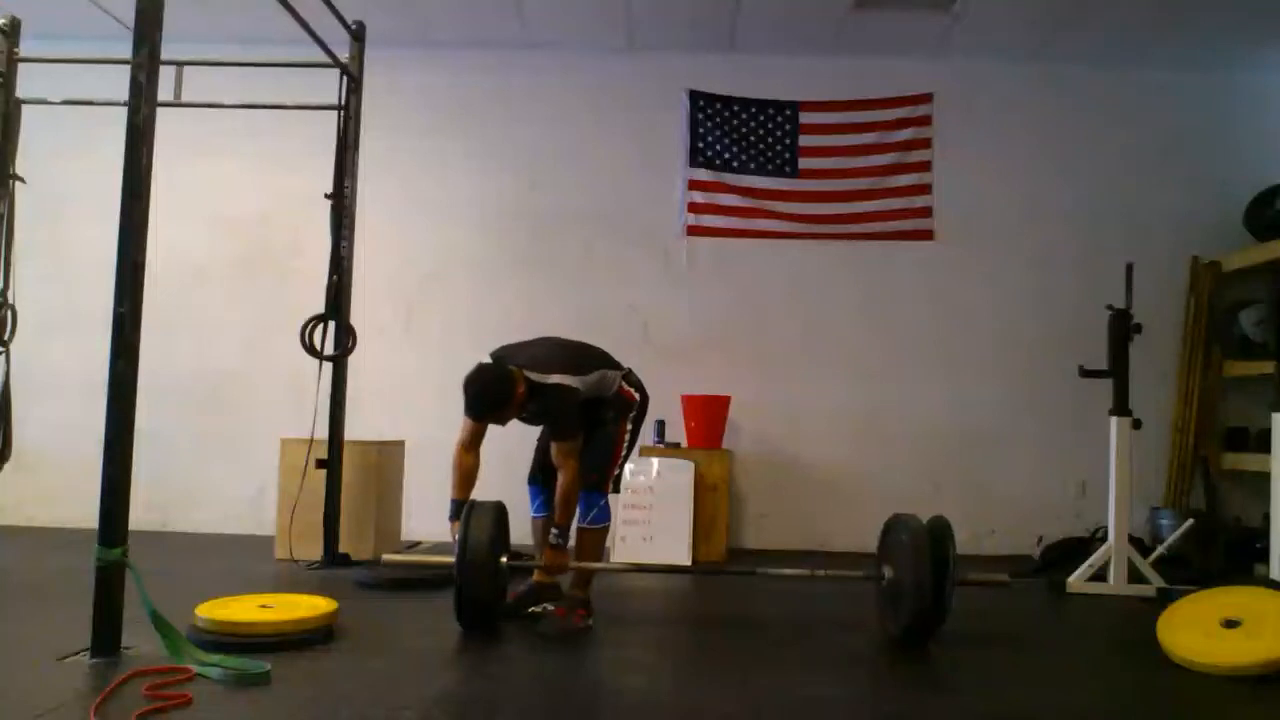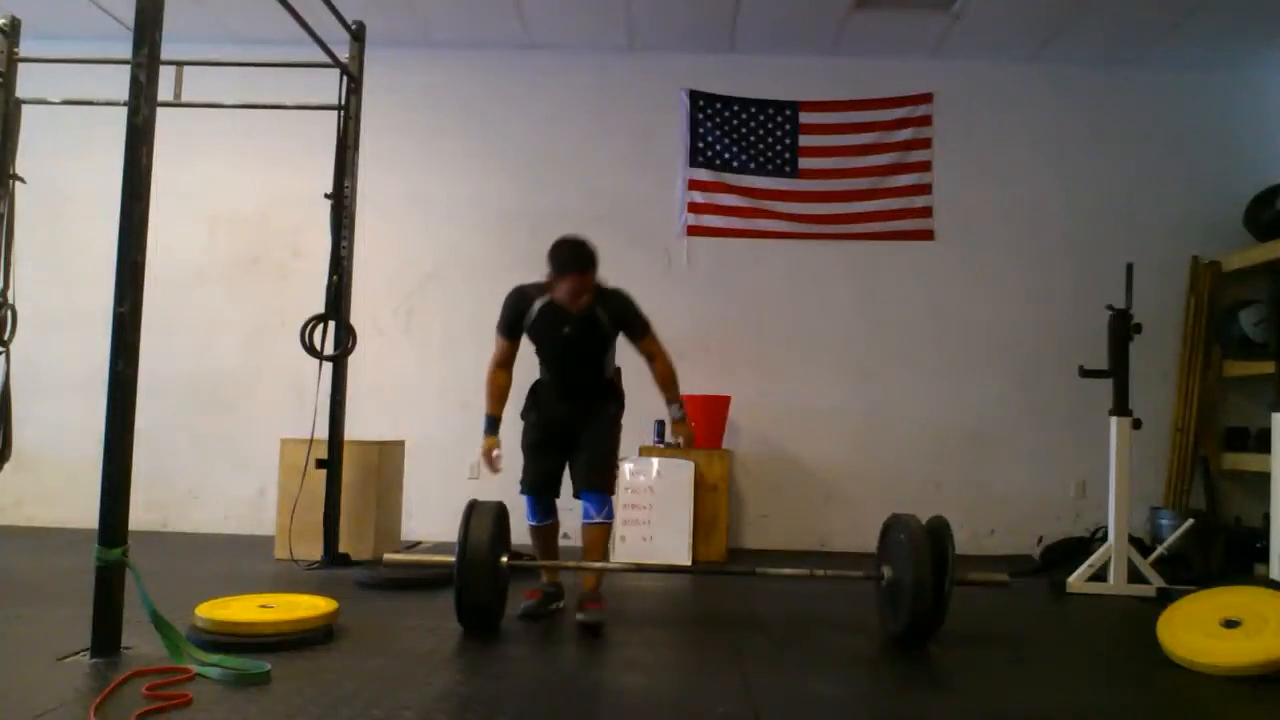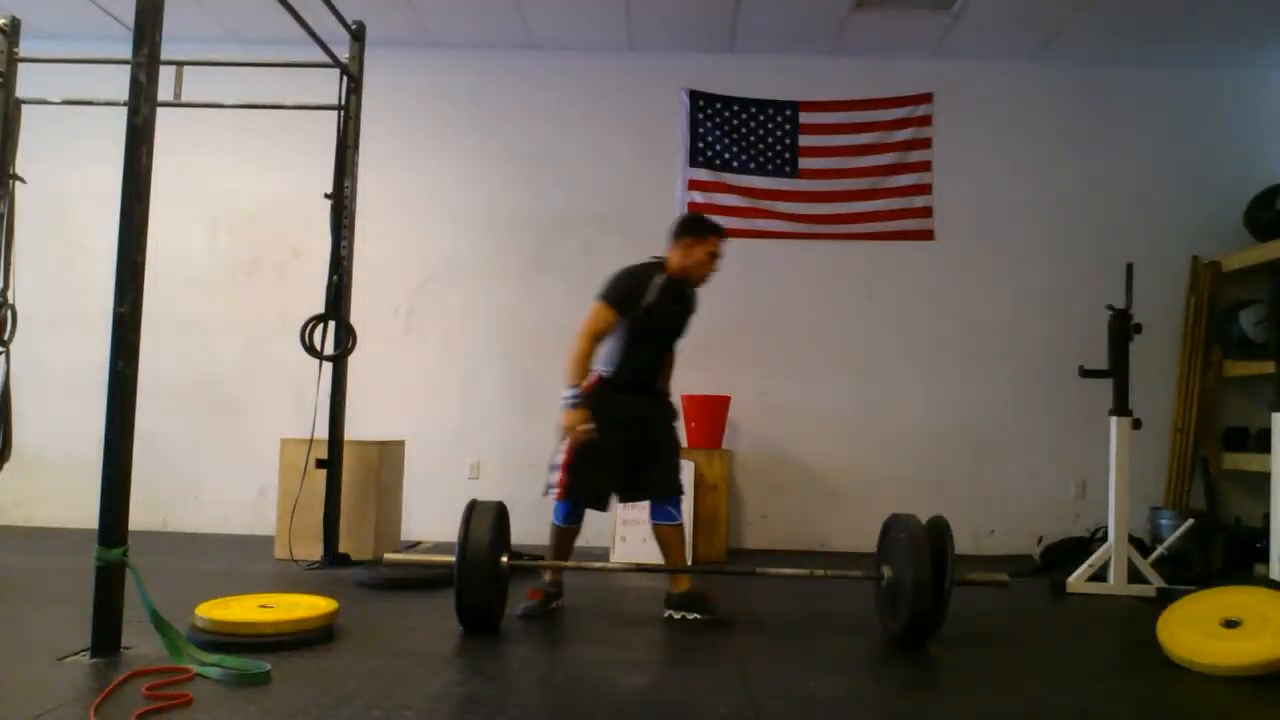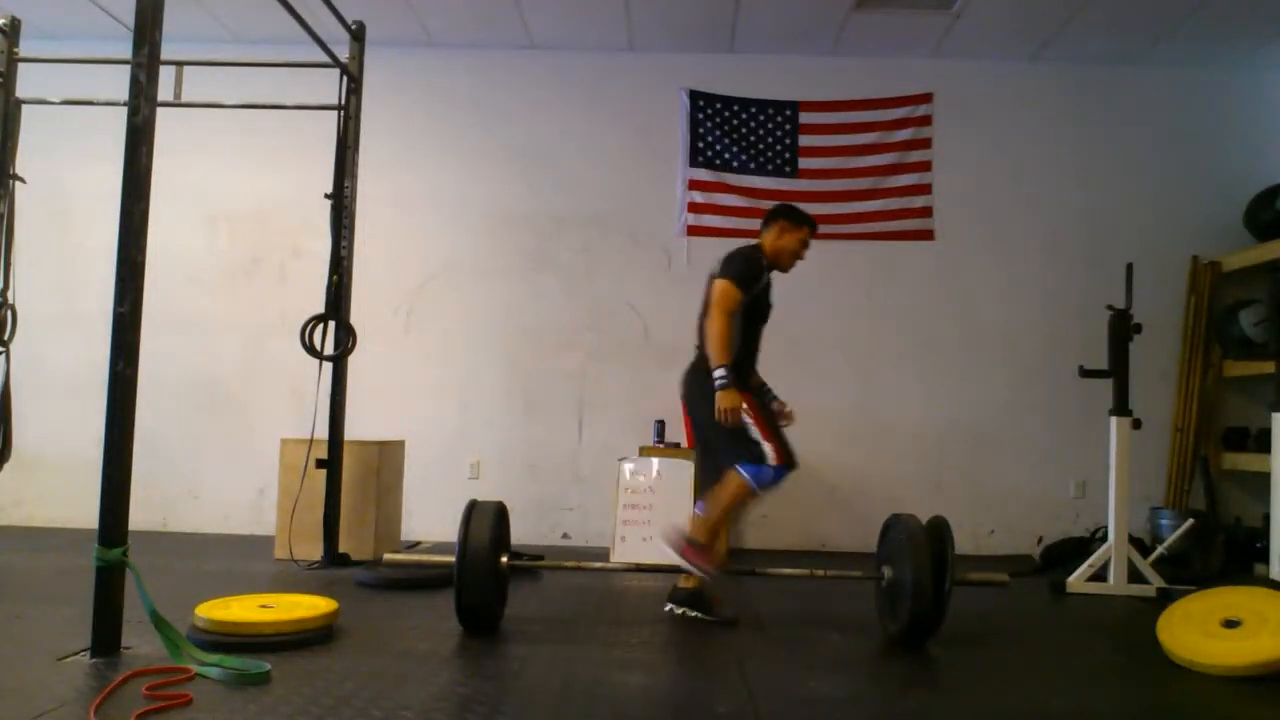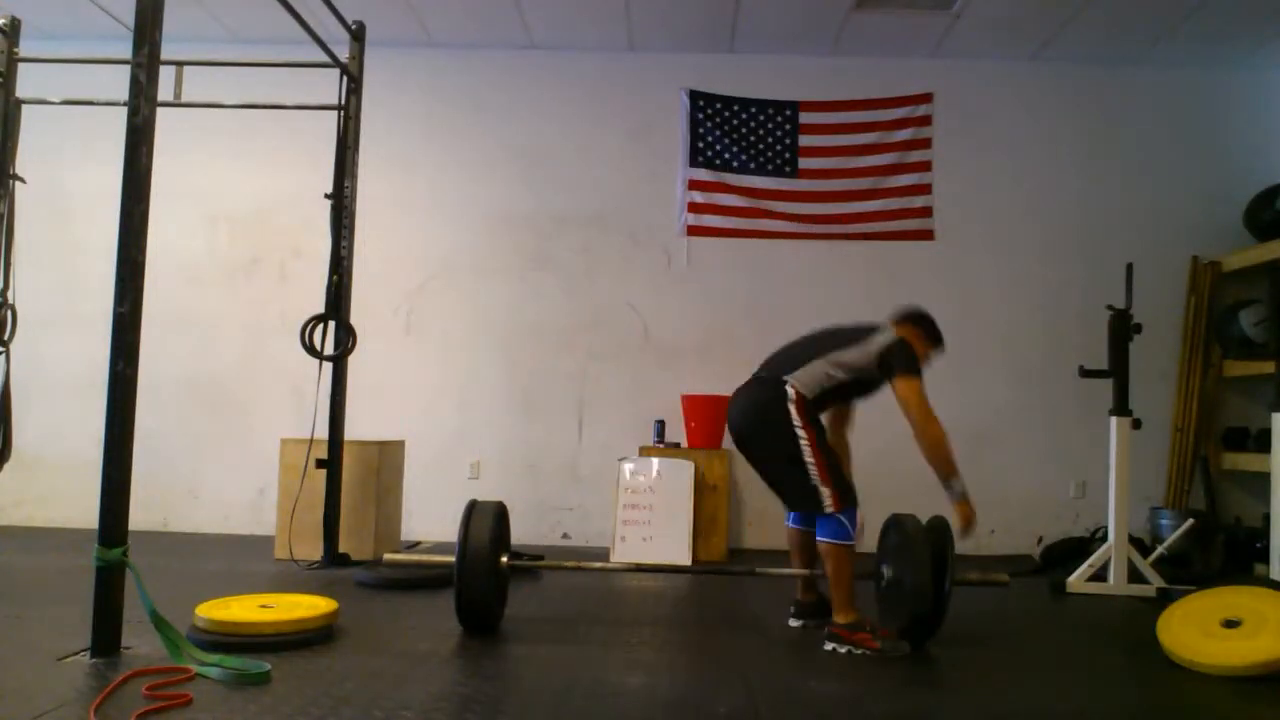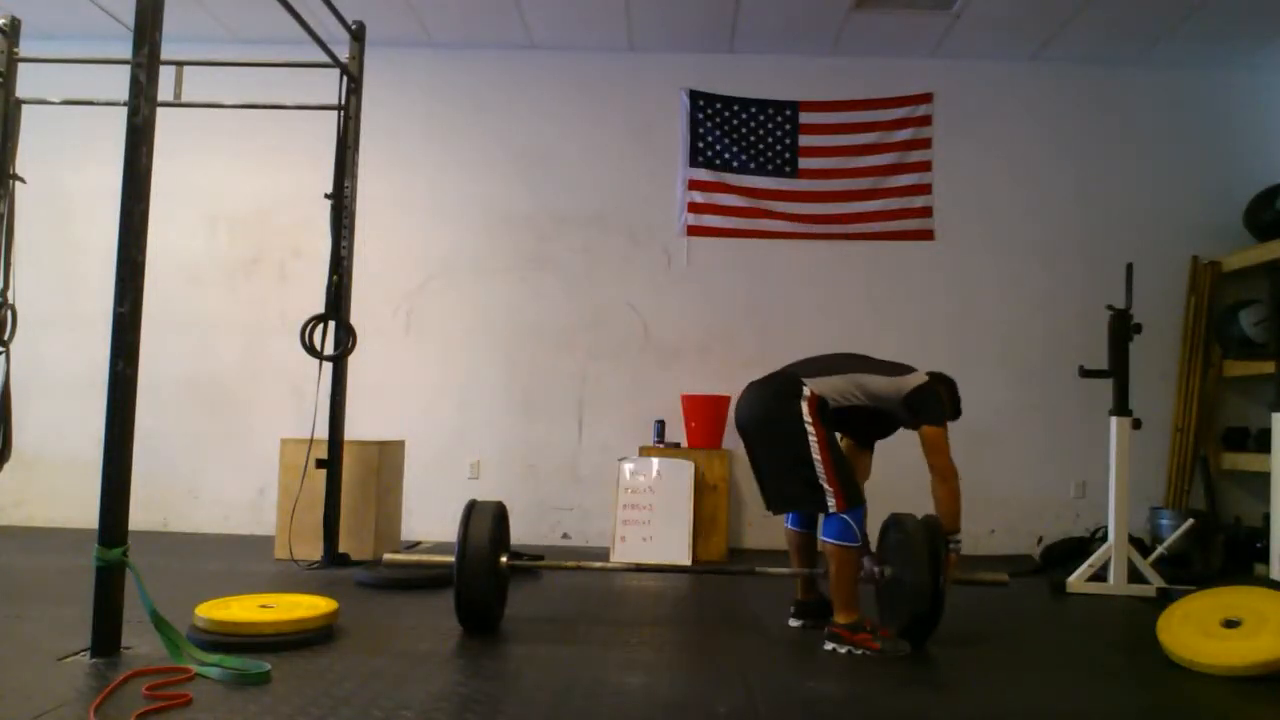
dt=0.5s
person 1, frame 1
left shoulder: (557, 393)
right shoulder: (491, 378)
left elbow: (567, 471)
right elbow: (466, 447)
left wrist: (558, 541)
right wrist: (457, 515)
left hip: (618, 400)
right hip: (581, 401)
left knee: (591, 488)
right knee: (540, 483)
left ankle: (578, 598)
right ankle: (544, 585)
person 1, frame 2
left shoulder: (614, 304)
right shoulder: (523, 301)
left elbow: (656, 358)
right elbow: (501, 365)
left wrist: (677, 414)
right wrist: (491, 428)
left hip: (600, 401)
right hip: (549, 399)
left knee: (595, 491)
right knee: (537, 492)
left ankle: (591, 593)
right ankle: (550, 587)
person 1, frame 3
left shoulder: (686, 297)
right shoulder: (634, 281)
right elbow: (587, 338)
left wrist: (665, 399)
right wrist: (574, 401)
left hip: (649, 401)
right hip: (605, 396)
left knee: (667, 495)
right knee: (573, 495)
left ankle: (682, 592)
right ankle: (551, 585)
person 1, frame 4
left shoulder: (757, 274)
right shoulder: (744, 262)
right elbow: (717, 317)
left wrist: (769, 397)
right wrist: (724, 383)
left hip: (716, 384)
right hip: (715, 383)
left knee: (728, 477)
right knee: (770, 459)
left ankle: (686, 589)
right ankle: (689, 539)
person 1, frame 5
left shoulder: (856, 343)
right shoulder: (896, 346)
left elbow: (837, 432)
right elbow: (925, 424)
left wrist: (840, 479)
right wrist: (957, 492)
left hip: (747, 404)
right hip: (777, 405)
left knee: (810, 501)
right knee: (837, 505)
left ankle: (806, 601)
right ankle: (845, 625)
person 1, frame 6
left shoulder: (872, 408)
right shoulder: (926, 391)
left elbow: (853, 479)
right elbow: (944, 474)
left wrist: (859, 549)
right wrist: (951, 544)
left hip: (755, 402)
right hip: (789, 406)
left knee: (802, 498)
right knee: (843, 505)
left ankle: (807, 602)
right ankle: (846, 625)
